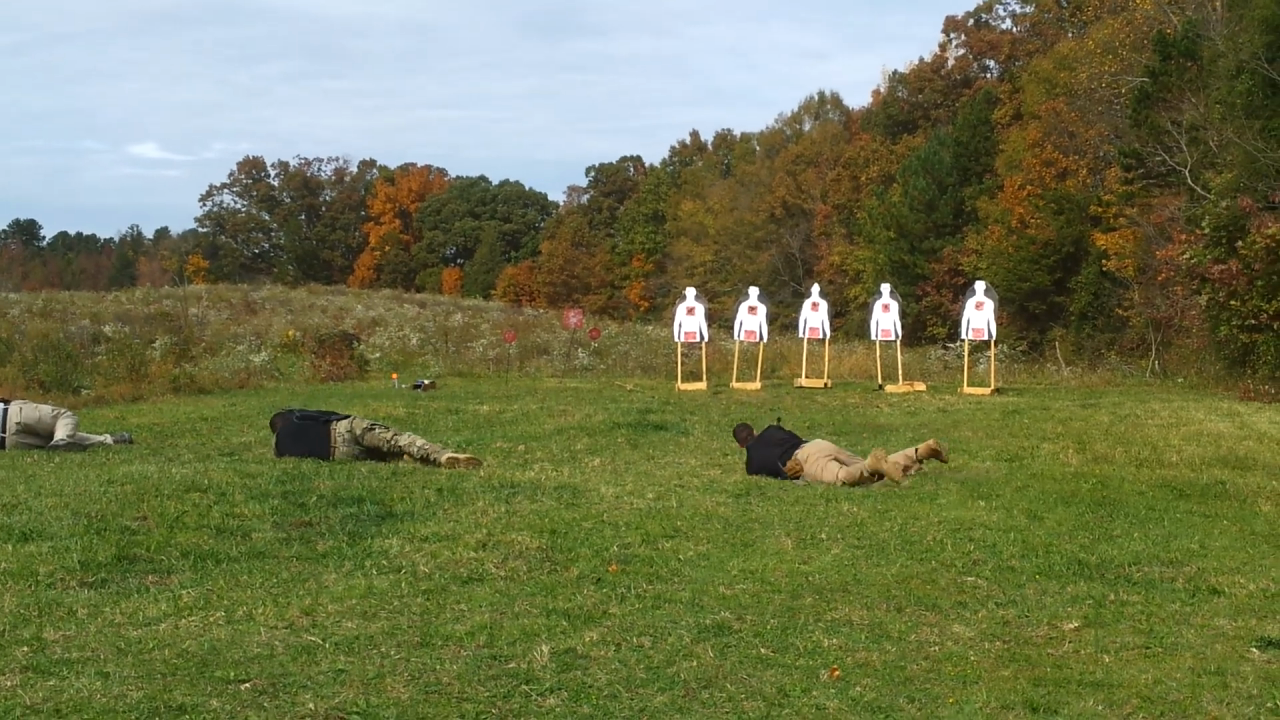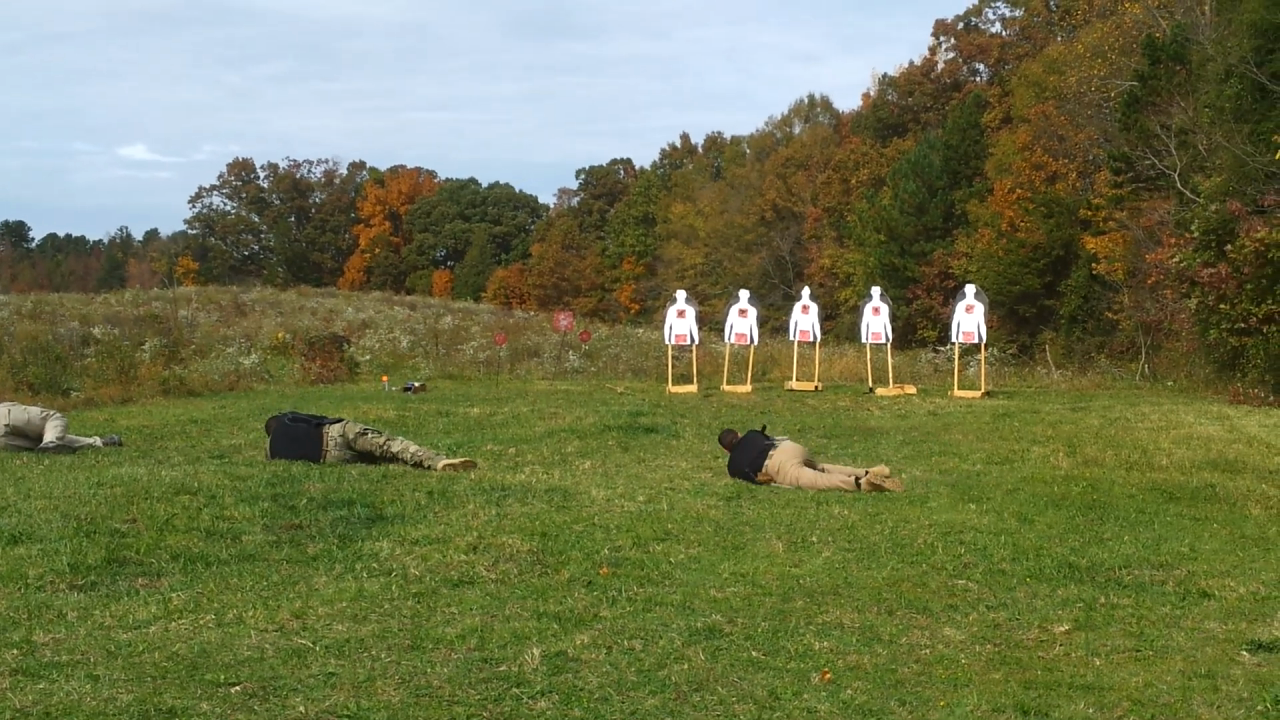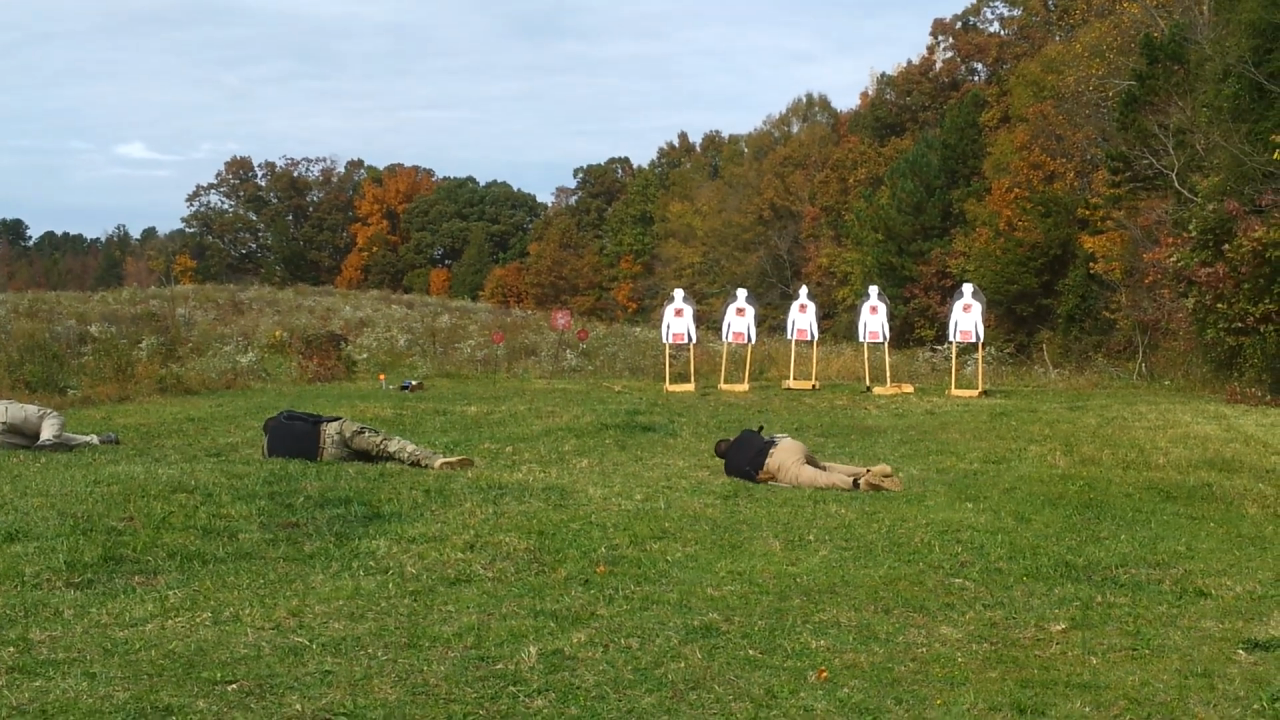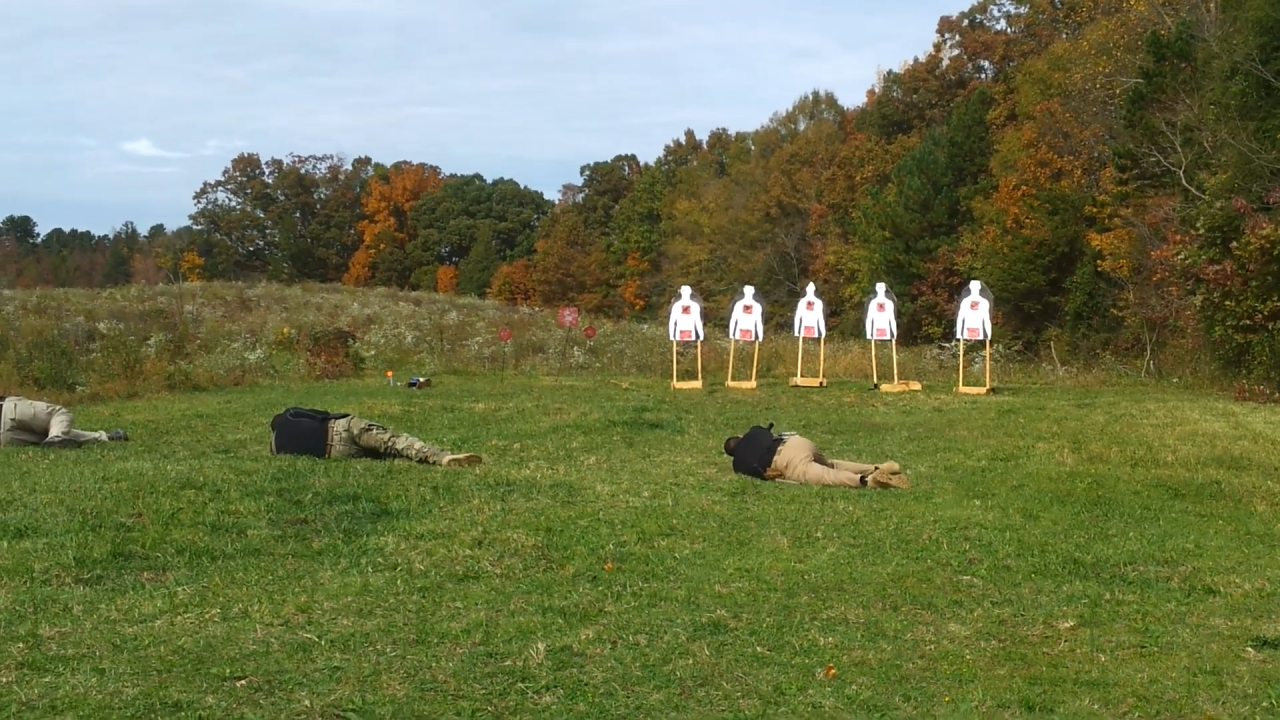
dt=0.3s
person 1, frame 1
left shoulder: (278, 448)
right shoulder: (294, 418)
right elbow: (330, 415)
left hip: (338, 454)
right hip: (344, 430)
left knee: (390, 454)
right knee: (398, 439)
right ankle: (442, 455)
person 1, frame 2
left shoulder: (271, 451)
right shoulder: (286, 421)
right elbow: (321, 420)
left hip: (327, 458)
right hip: (334, 434)
left knee: (380, 456)
right knee: (390, 444)
right ankle: (437, 461)
person 1, frame 3
left shoulder: (268, 448)
right shoulder: (284, 419)
right elbow: (318, 418)
left hip: (324, 455)
right hip: (332, 431)
right knee: (386, 444)
right ankle: (435, 460)
person 1, frame 4
left shoulder: (277, 445)
right shoulder: (291, 416)
right elbow: (323, 415)
left hip: (332, 449)
right hip: (340, 427)
right knee: (394, 441)
right ankle: (442, 457)
person 2, frame 1
left shoulder: (751, 462)
right shoulder: (771, 430)
left hip: (806, 461)
right hip: (821, 445)
left knee: (842, 477)
right knee: (861, 465)
left ankle: (875, 464)
right ankle: (922, 451)
person 2, frame 2
left shoulder: (733, 465)
right shoulder: (752, 435)
left hip: (778, 465)
right hip: (793, 448)
left knee: (820, 481)
right knee: (821, 469)
left ankle: (863, 482)
right ankle: (868, 473)
person 2, frame 3
left shoulder: (729, 466)
right shoulder: (745, 435)
left wrist: (758, 474)
left hip: (777, 462)
right hip: (792, 445)
left knee: (821, 479)
right knee: (822, 468)
left ankle: (861, 483)
right ankle: (869, 472)
person 2, frame 4
left shoulder: (738, 462)
right shoulder: (754, 432)
left elbow: (754, 471)
left wrist: (767, 472)
left hip: (786, 459)
right hip: (799, 442)
left knee: (826, 476)
right knee: (830, 465)
left ankle: (868, 480)
right ankle: (877, 469)
